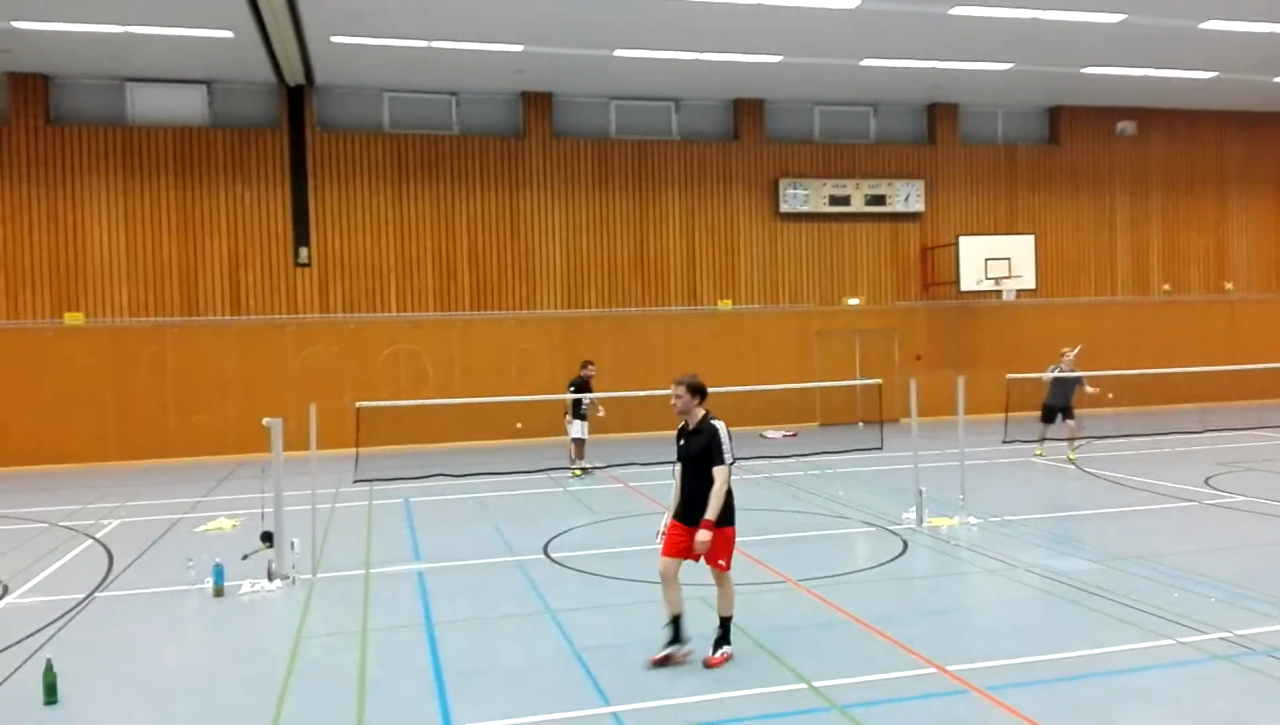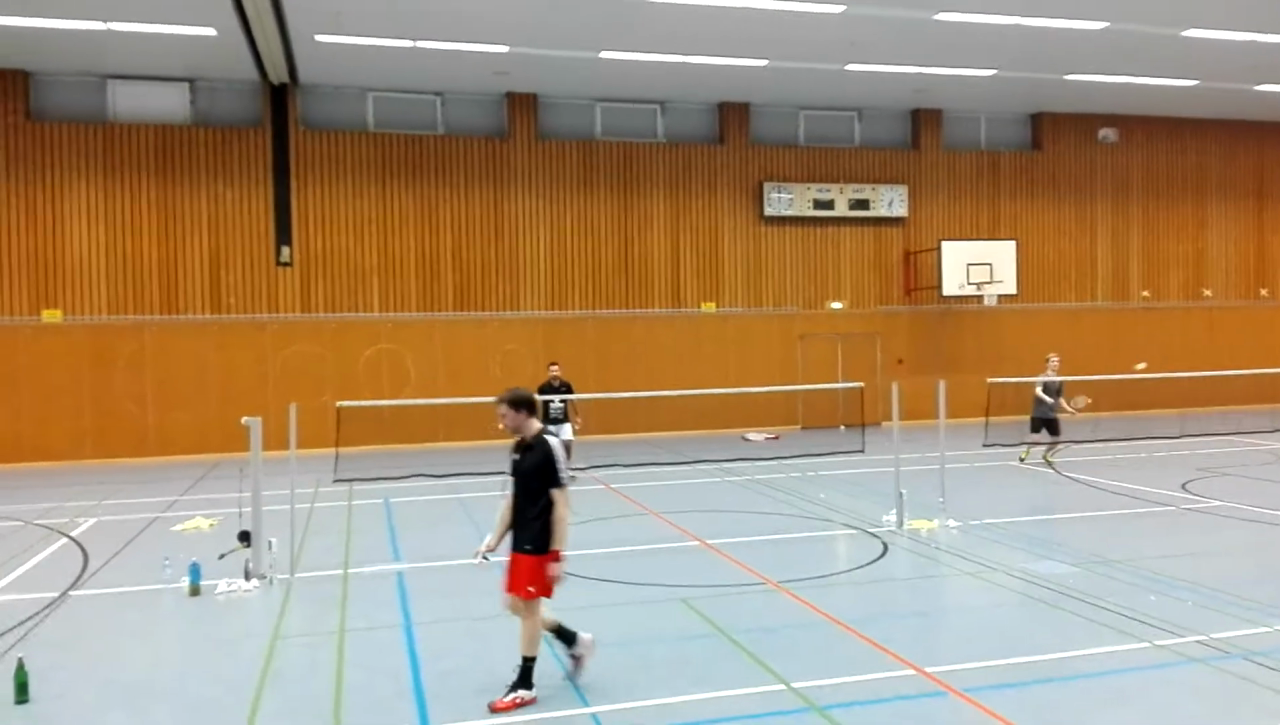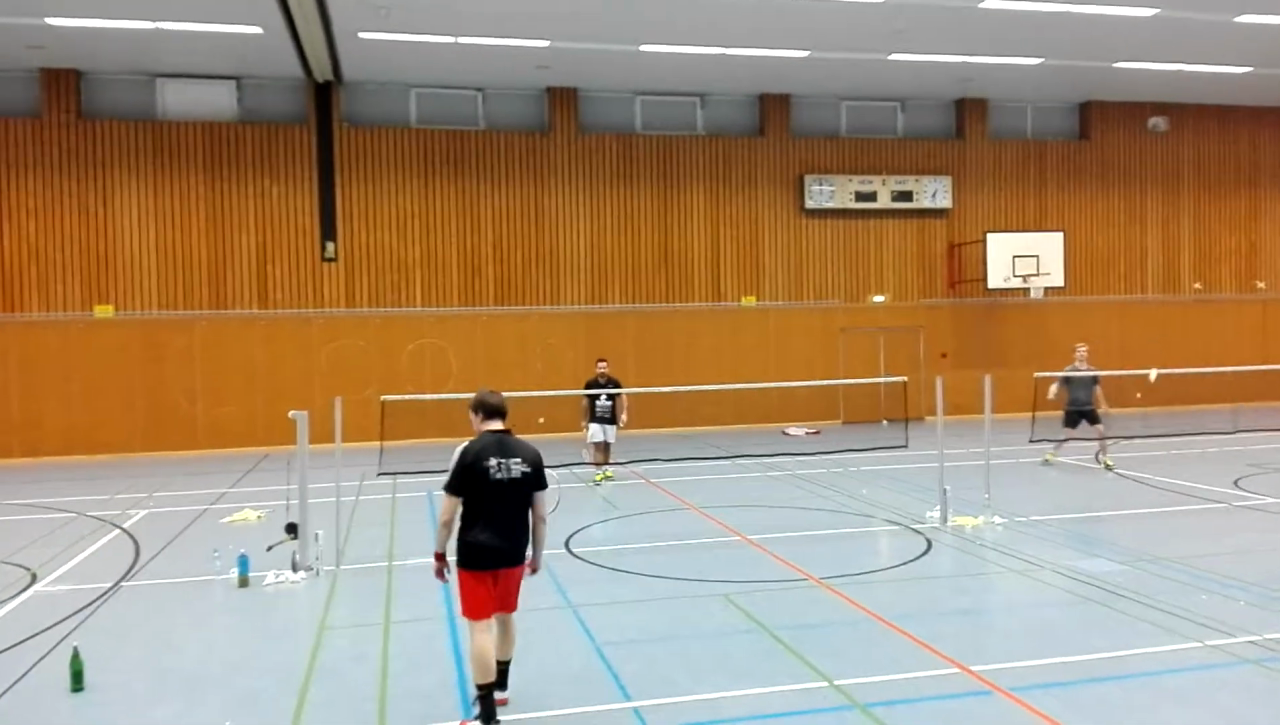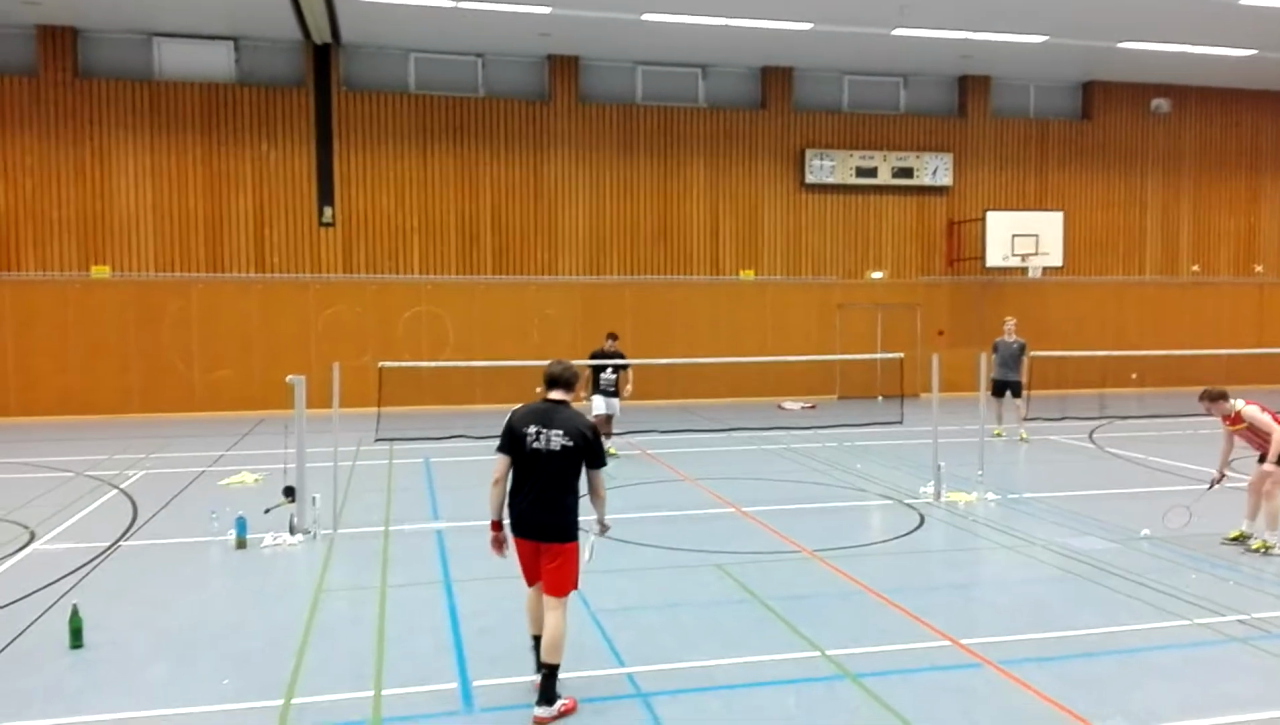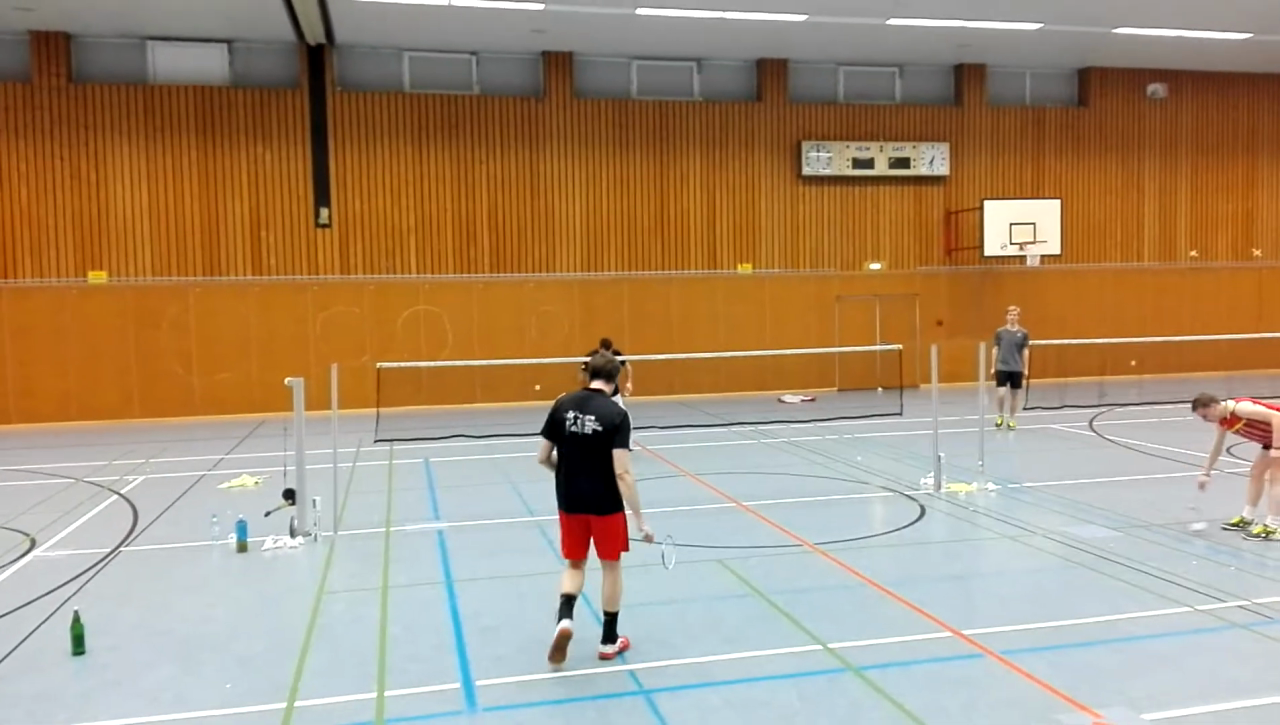
dt=1s
person 1, frame 1
left shoulder: (716, 430)
right shoulder: (682, 432)
left elbow: (721, 481)
left wrist: (708, 526)
right wrist: (670, 515)
left hip: (716, 520)
right hip: (684, 517)
left knee: (721, 578)
right knee: (666, 571)
left ankle: (723, 641)
right ankle: (677, 641)
person 1, frame 2
left shoulder: (550, 446)
right shoulder: (519, 447)
left elbow: (561, 505)
left wrist: (556, 555)
right wrist: (496, 537)
left hip: (540, 545)
right hip: (522, 542)
left knee: (526, 608)
right knee: (516, 604)
left ankle: (524, 686)
right ankle: (574, 641)
person 1, frame 3
left shoulder: (468, 452)
right shoulder: (530, 453)
left elbow: (447, 515)
right elbow: (540, 514)
left wrist: (439, 555)
right wrist: (537, 554)
left hip: (476, 555)
right hip: (514, 553)
left knee: (480, 629)
right knee: (505, 617)
right ankle: (499, 686)
person 1, frame 4
left shoulder: (518, 417)
right shoulder: (584, 426)
left elbow: (498, 478)
right elbow: (597, 489)
left wrist: (496, 523)
right wrist: (601, 518)
left hip: (523, 524)
right hip: (561, 529)
left knee: (535, 589)
right knee: (555, 605)
left ankle: (540, 669)
person 1, frame 5
left shoulder: (562, 405)
right shoulder: (616, 414)
left elbow: (544, 457)
right elbow: (622, 472)
right wrist: (639, 519)
left hip: (569, 503)
right hip: (605, 505)
left knee: (575, 565)
right knee: (611, 567)
left ankle: (565, 619)
right ankle: (609, 640)
